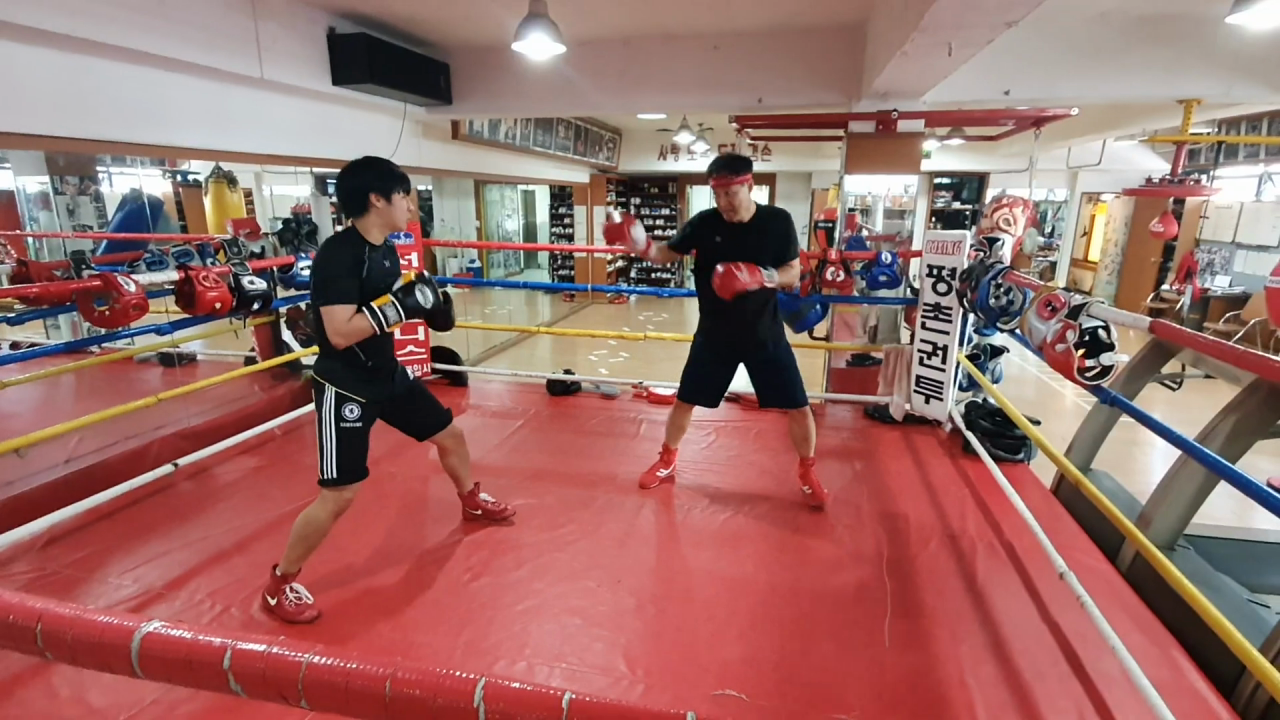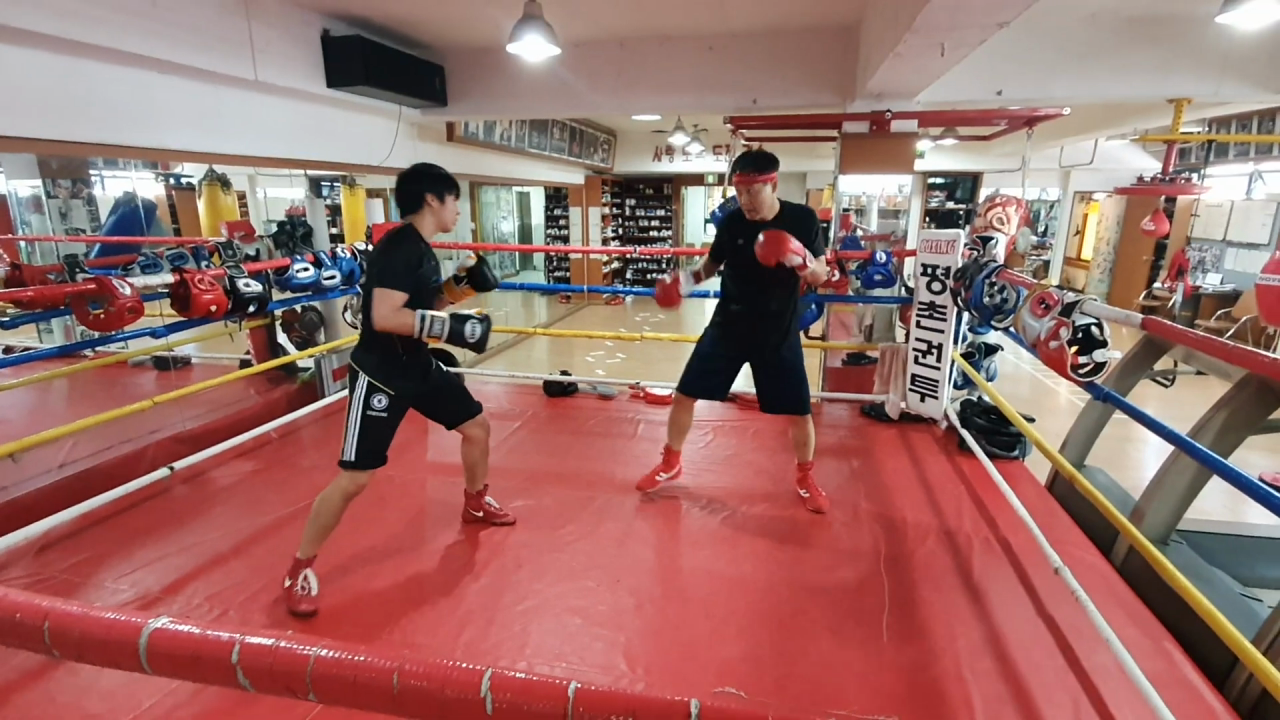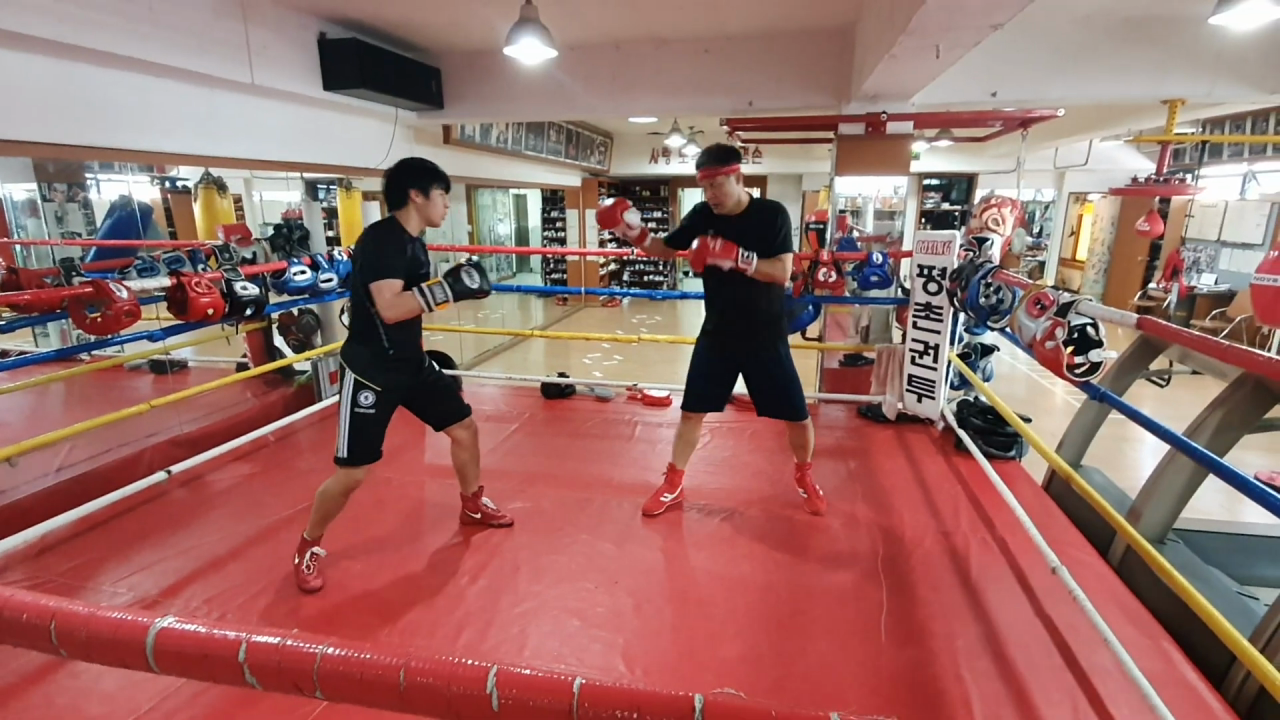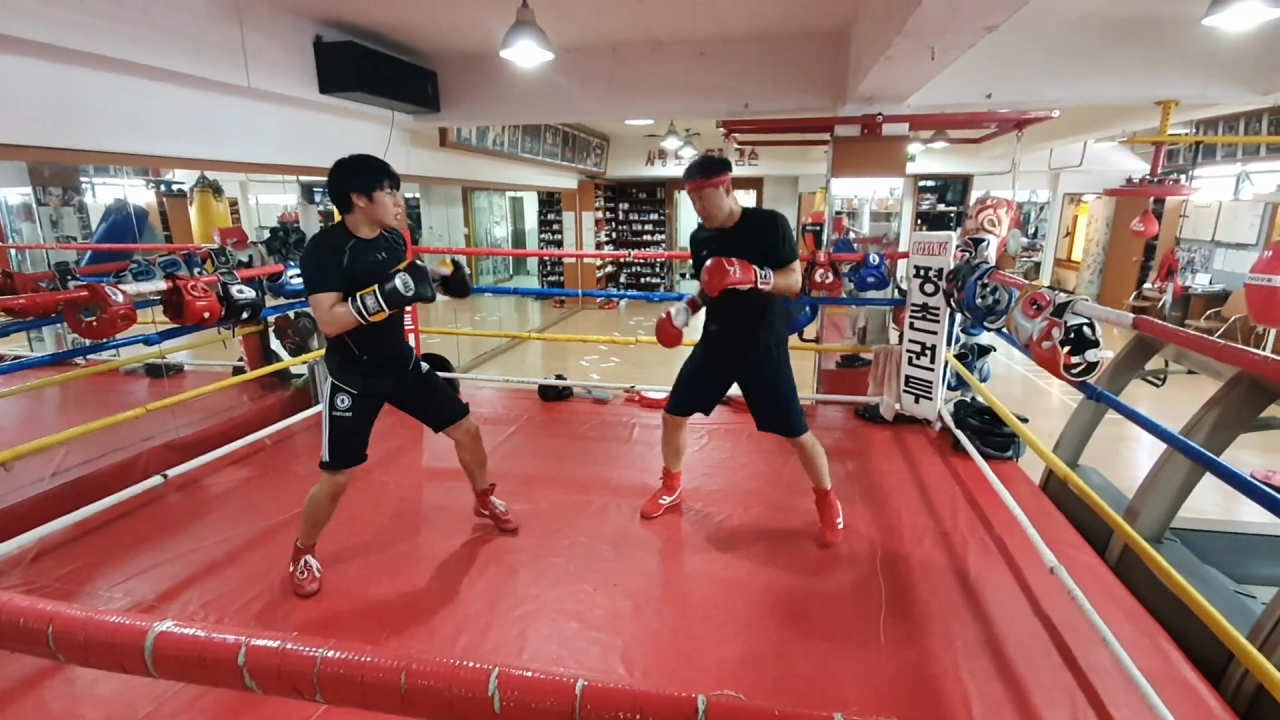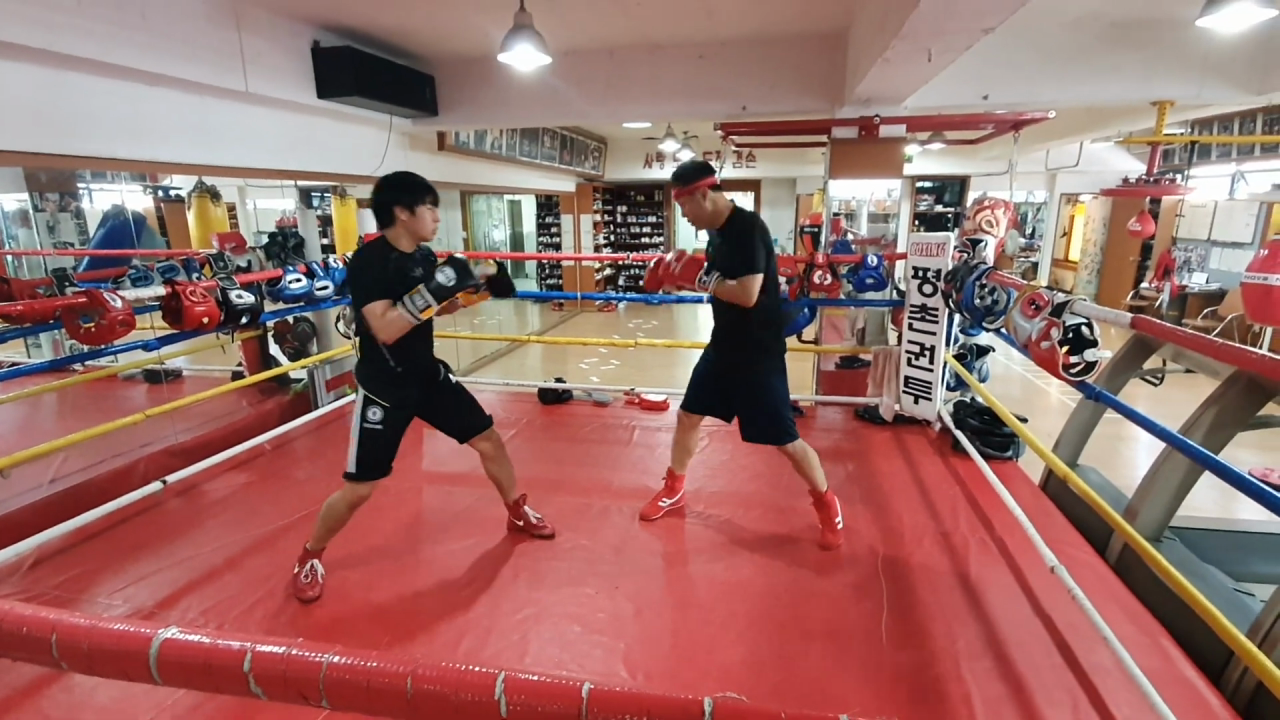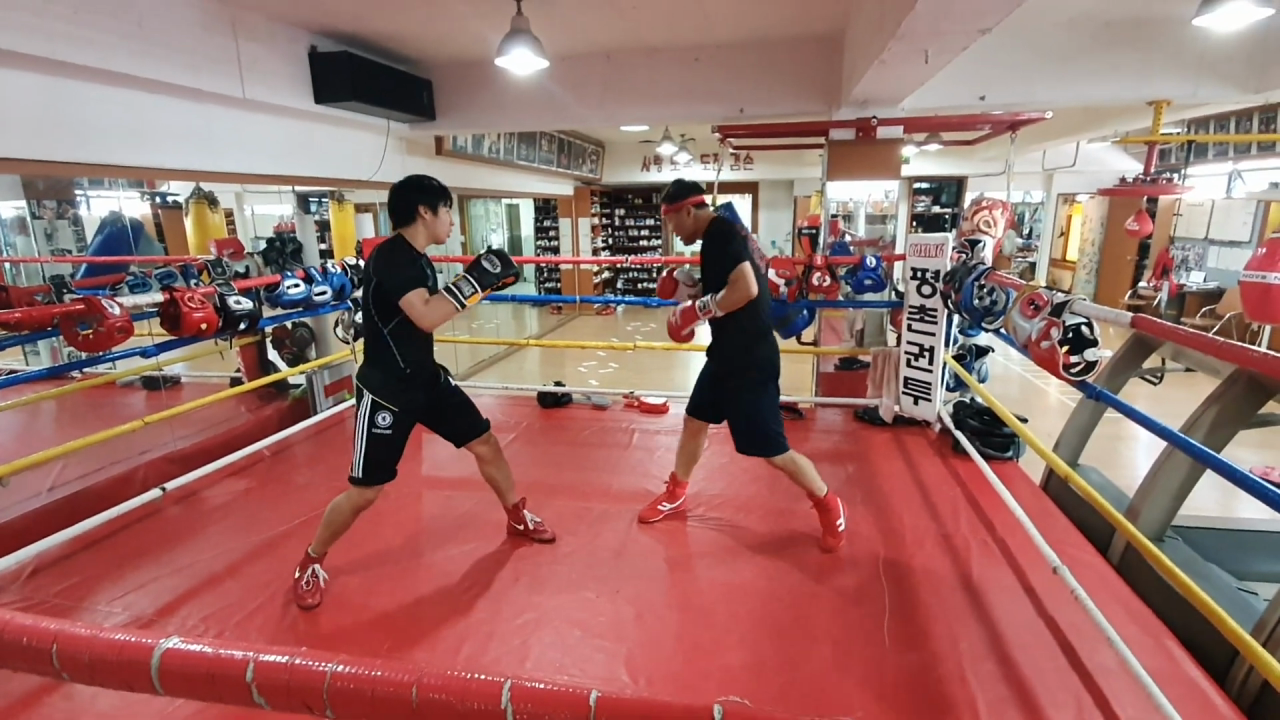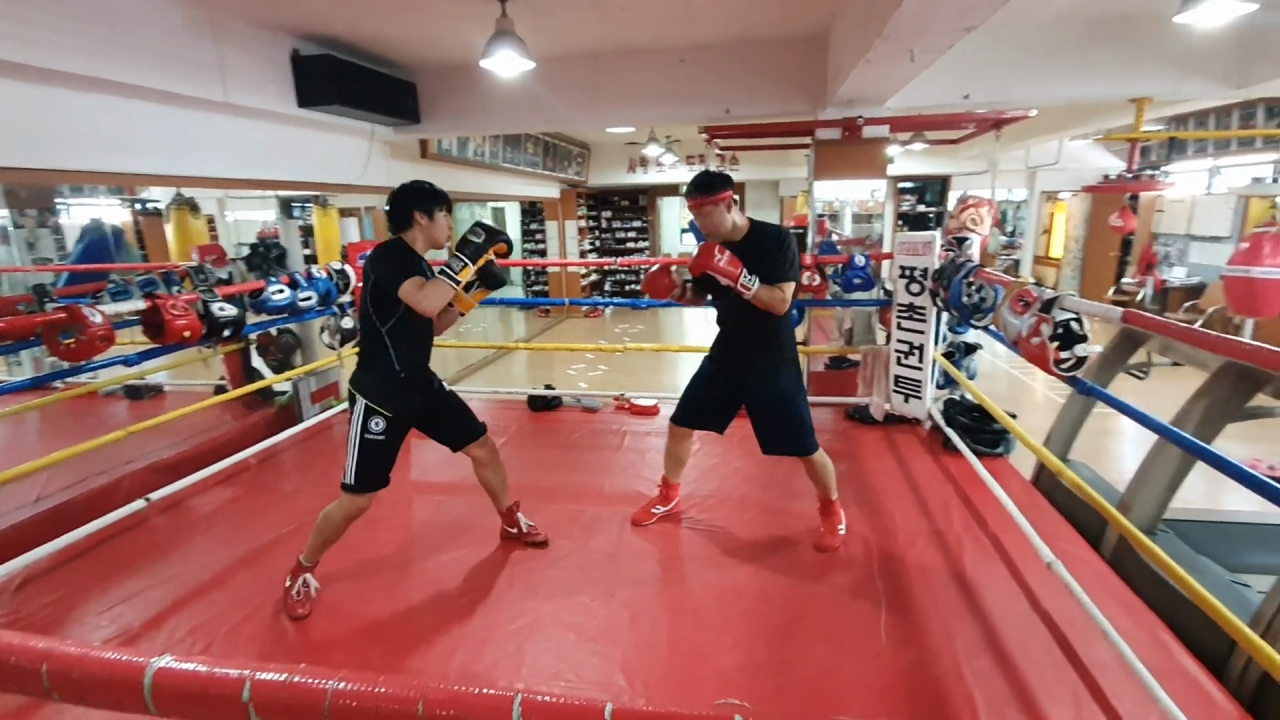
dt=0.3s
person 1, frame 1
left shoulder: (384, 249)
right shoulder: (338, 254)
right elbow: (339, 332)
left wrist: (424, 299)
right wrist: (403, 303)
left hip: (387, 375)
right hip: (345, 387)
left knee: (450, 434)
right knee: (338, 494)
left ankle: (472, 502)
right ankle: (280, 584)
person 1, frame 2
left shoulder: (423, 247)
right shoulder: (398, 247)
right elbow: (385, 317)
left wrist: (463, 282)
right wrist: (451, 328)
left hip: (419, 366)
right hip: (379, 375)
left knee: (477, 425)
right knee: (354, 479)
left ankle: (476, 503)
right ankle: (300, 568)
person 1, frame 3
left shoulder: (415, 242)
right shoulder: (378, 239)
right elbow: (390, 309)
left wrist: (456, 282)
right wrist: (451, 285)
left hip: (412, 362)
right hip: (370, 371)
left knee: (466, 428)
right knee: (352, 474)
left ankle: (472, 505)
right ankle: (309, 547)
person 1, frame 4
left shoulder: (394, 240)
right shoulder: (323, 249)
right elbow: (329, 322)
left wrist: (438, 275)
right wrist: (387, 293)
left hip: (402, 363)
right hip: (352, 377)
left knee: (466, 429)
right knee: (336, 479)
left ankle: (485, 500)
right ankle: (302, 554)
person 1, frame 5
left shoulder: (423, 255)
right shoulder: (369, 261)
left elbow: (440, 308)
right elbow: (387, 331)
left wrist: (474, 285)
right wrist: (437, 289)
left hip: (428, 374)
right hip: (383, 387)
left knee: (490, 441)
right knee: (359, 489)
left ankle: (518, 513)
right ankle: (310, 558)
person 1, frame 6
left shoulder: (417, 258)
right shoulder: (390, 257)
right elbow: (428, 319)
left wrist: (479, 282)
right wrist: (475, 278)
left hip: (426, 378)
right hip: (386, 390)
left knee: (486, 444)
right knee: (364, 492)
left ankle: (517, 517)
right ankle: (311, 562)
person 1, frame 7
left shoulder: (414, 262)
right shoulder: (389, 256)
left elbow: (432, 326)
right elbow: (427, 305)
left wrist: (473, 291)
right wrist: (467, 257)
left hip: (419, 384)
right hip: (380, 394)
left knee: (484, 447)
right knee: (356, 500)
left ankle: (511, 521)
right ankle: (302, 571)
person 2, frame 1
left shoulder: (778, 222)
right shoulder: (705, 223)
left elbow: (792, 272)
right elbow: (666, 255)
left wrist: (756, 278)
right wrist: (638, 242)
left hip: (764, 332)
right hip: (715, 333)
left knee: (797, 407)
right knee: (684, 402)
left ankle: (807, 474)
right ankle: (667, 461)
person 2, frame 2
left shoulder: (803, 219)
right shoulder: (731, 222)
left elbow: (821, 273)
right elbow: (713, 262)
left wrist: (800, 257)
right wrist: (689, 279)
left hip: (779, 334)
right hip: (727, 328)
left knee: (799, 413)
right knee: (684, 394)
left ankle: (805, 479)
right ankle: (671, 462)
person 2, frame 3
left shoulder: (772, 214)
right shoulder: (701, 216)
left elbow: (783, 270)
right elbow: (663, 248)
left wrist: (733, 256)
right wrist: (635, 231)
left hip: (767, 337)
right hip: (717, 335)
left knee: (798, 417)
right knee: (693, 411)
left ankle: (804, 476)
right ankle: (673, 485)
person 2, frame 4
left shoulder: (770, 225)
right shoulder: (701, 236)
left elbow: (793, 281)
left wrist: (750, 275)
right wrist: (687, 308)
left hip: (764, 347)
right hip: (714, 345)
left knee: (797, 433)
right knee: (673, 415)
left ankle: (827, 501)
right ankle: (671, 486)
person 2, frame 5
left shoulder: (746, 228)
right shoulder: (720, 229)
left elbow: (746, 295)
left wrist: (695, 277)
right wrist: (687, 276)
left hip: (759, 350)
right hip: (727, 344)
left knee: (782, 438)
right knee: (688, 415)
left ankle: (827, 505)
right ankle: (674, 488)
person 2, frame 6
left shoulder: (720, 233)
right shoulder: (724, 233)
left elbow: (747, 289)
left wrist: (697, 308)
left hip: (750, 358)
right hip: (730, 352)
left knee: (772, 449)
right knee: (694, 420)
left ankle: (829, 506)
right ankle: (676, 494)
person 2, frame 7
left shoulder: (776, 239)
right shoulder: (711, 247)
left elbow: (781, 302)
right elbow: (697, 295)
left wrist: (736, 275)
right wrist: (675, 288)
left hip: (774, 362)
right hip: (725, 357)
left knee: (806, 448)
right knee: (679, 426)
left ankle: (832, 511)
right ankle: (668, 496)
